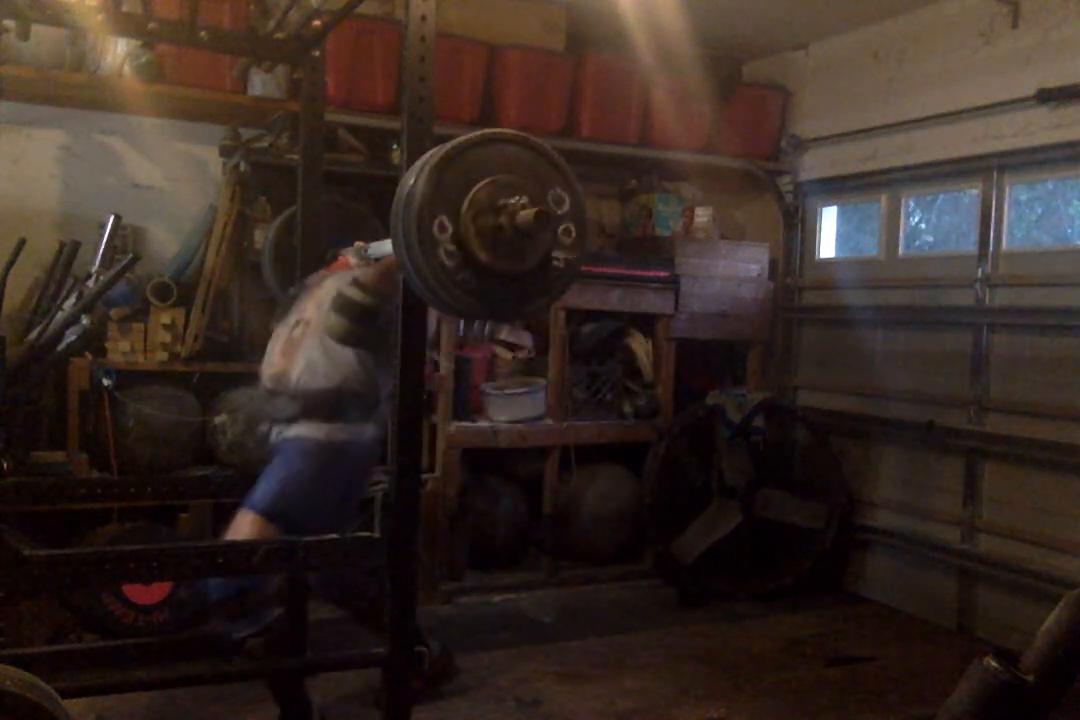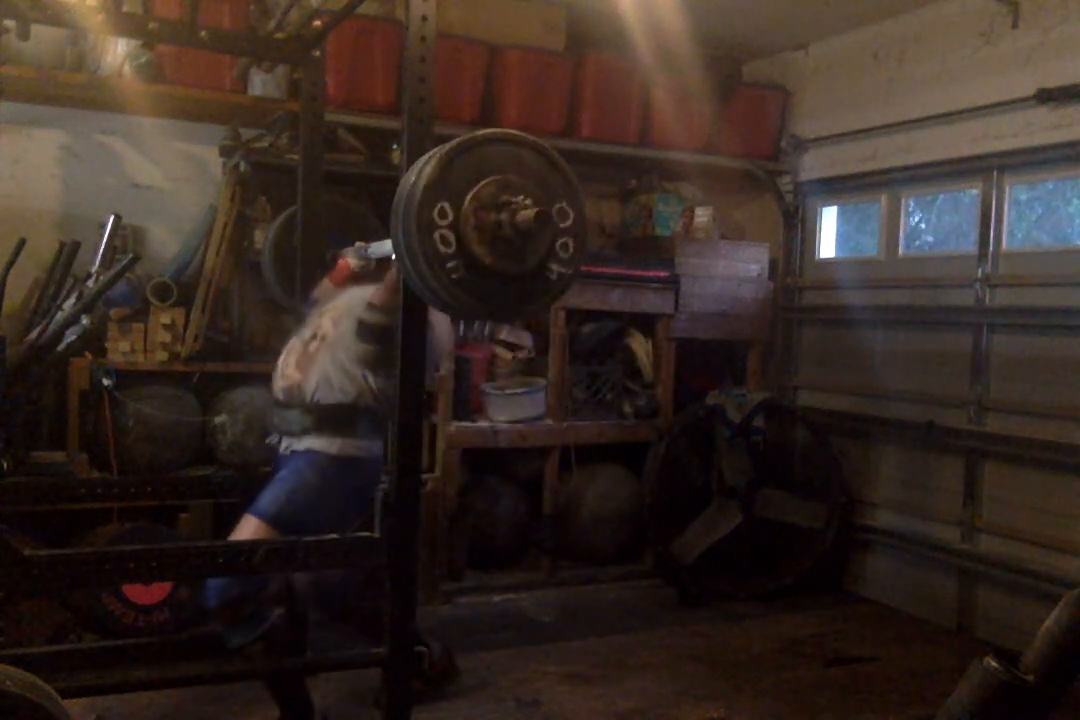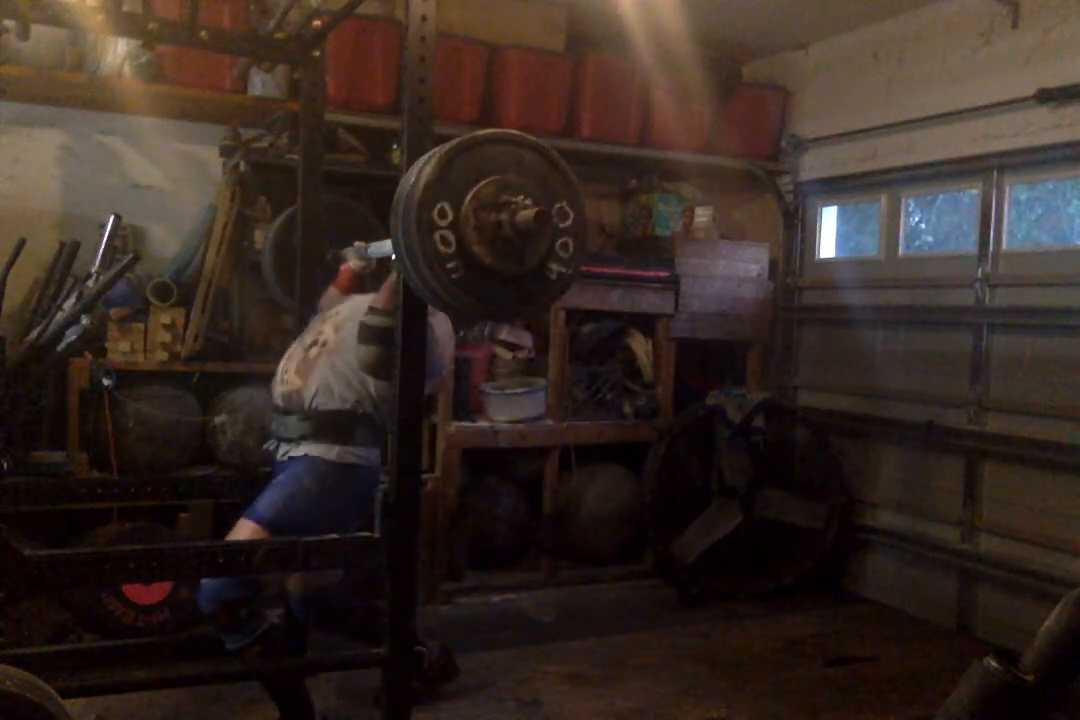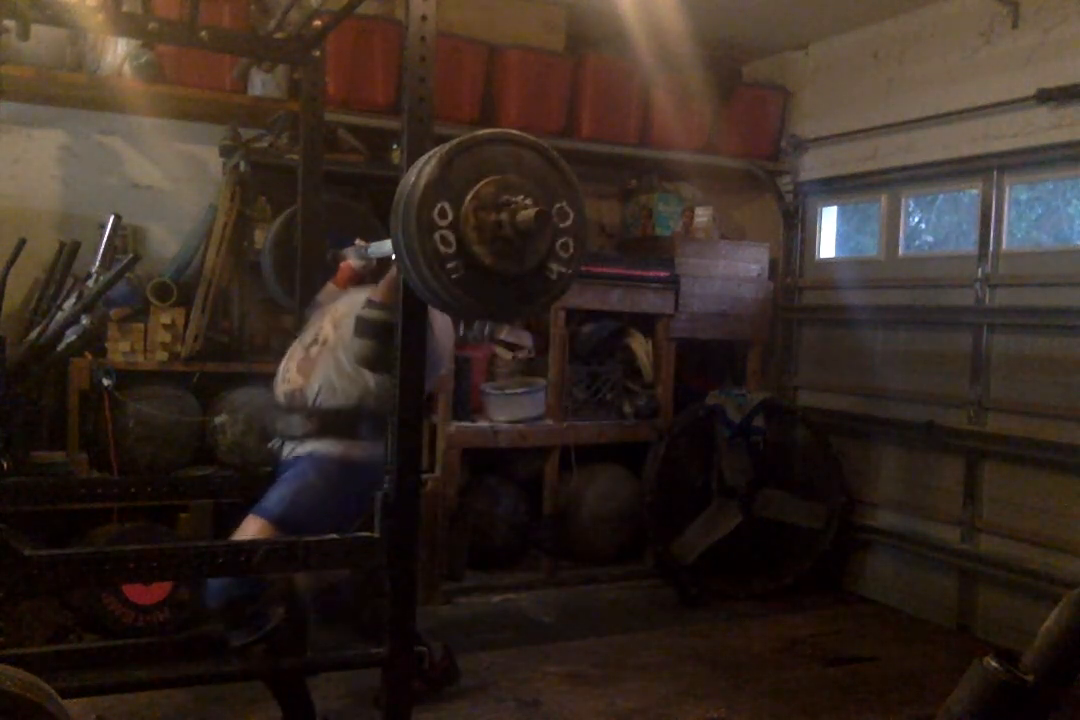
dt=0.3s
person 1, frame 1
left shoulder: (404, 288)
right shoulder: (367, 275)
left elbow: (346, 322)
right elbow: (308, 301)
left wrist: (394, 260)
right wrist: (347, 262)
left hip: (325, 440)
right hip: (306, 437)
left knee: (232, 578)
right knee: (331, 571)
right ankle: (426, 656)
person 1, frame 2
left shoulder: (423, 311)
right shoulder: (374, 292)
left elbow: (370, 348)
right elbow: (319, 316)
left wrist: (402, 271)
right wrist: (346, 269)
left hip: (333, 454)
right hip: (308, 447)
left knee: (231, 587)
right knee: (322, 588)
right ankle: (426, 657)
person 1, frame 3
left shoulder: (429, 326)
right shoulder: (369, 301)
left elbow: (376, 355)
right elbow: (325, 327)
left wrist: (405, 274)
right wrist: (350, 273)
left hip: (330, 463)
right hip: (303, 457)
left knee: (223, 591)
right knee: (316, 601)
right ankle: (426, 658)
person 1, frame 4
left shoulder: (426, 318)
right shoulder: (371, 295)
left elbow: (371, 348)
right elbow: (320, 321)
left wrist: (403, 269)
right wrist: (349, 270)
left hip: (336, 459)
right hip: (308, 454)
left knee: (230, 586)
right ankle: (426, 658)
